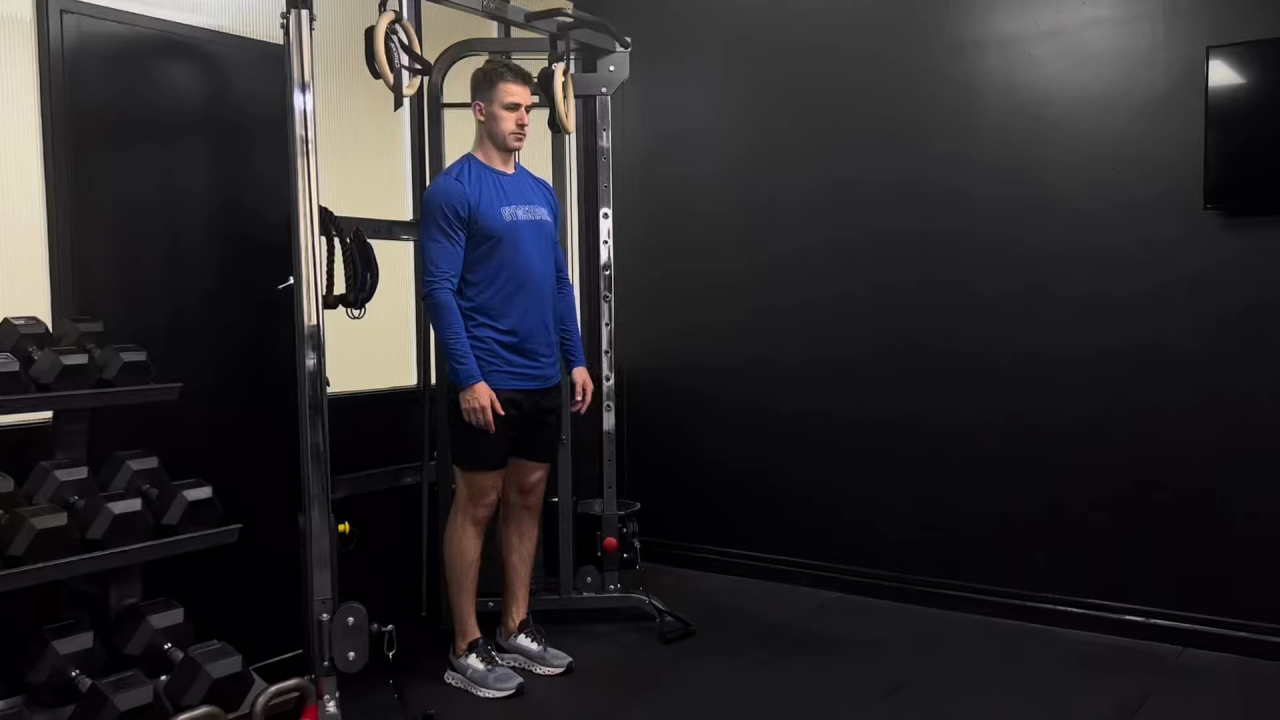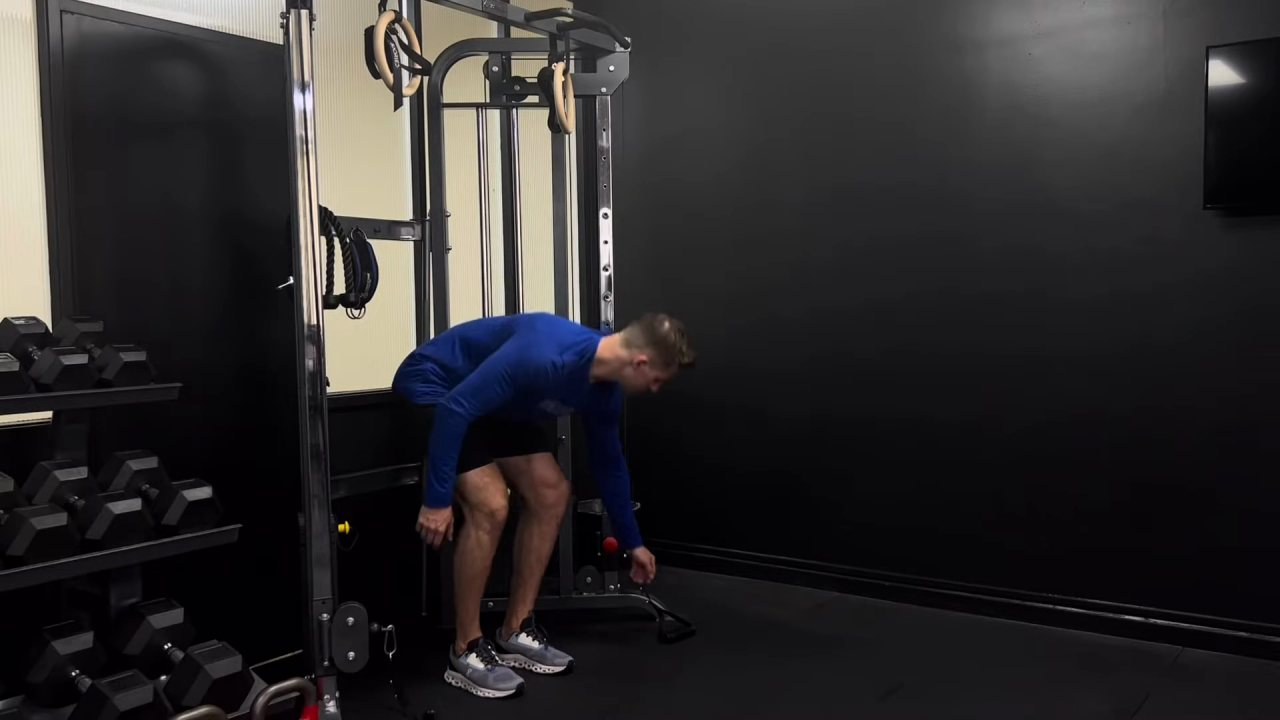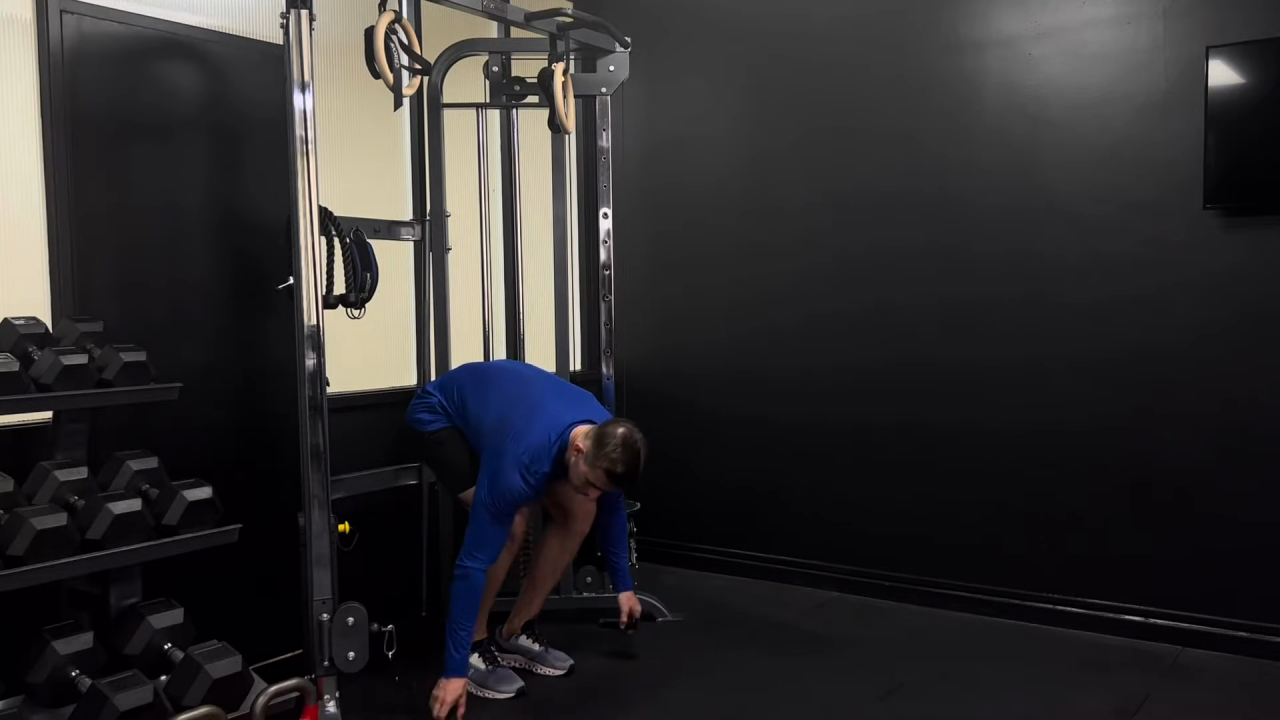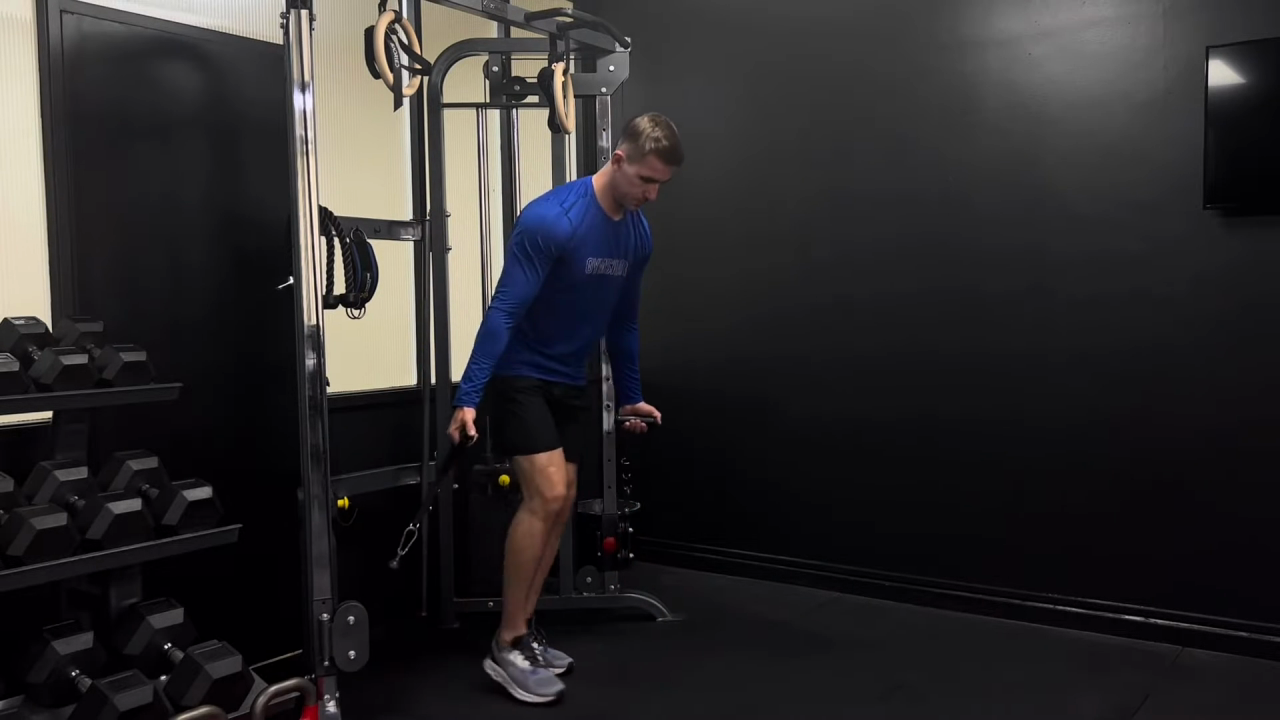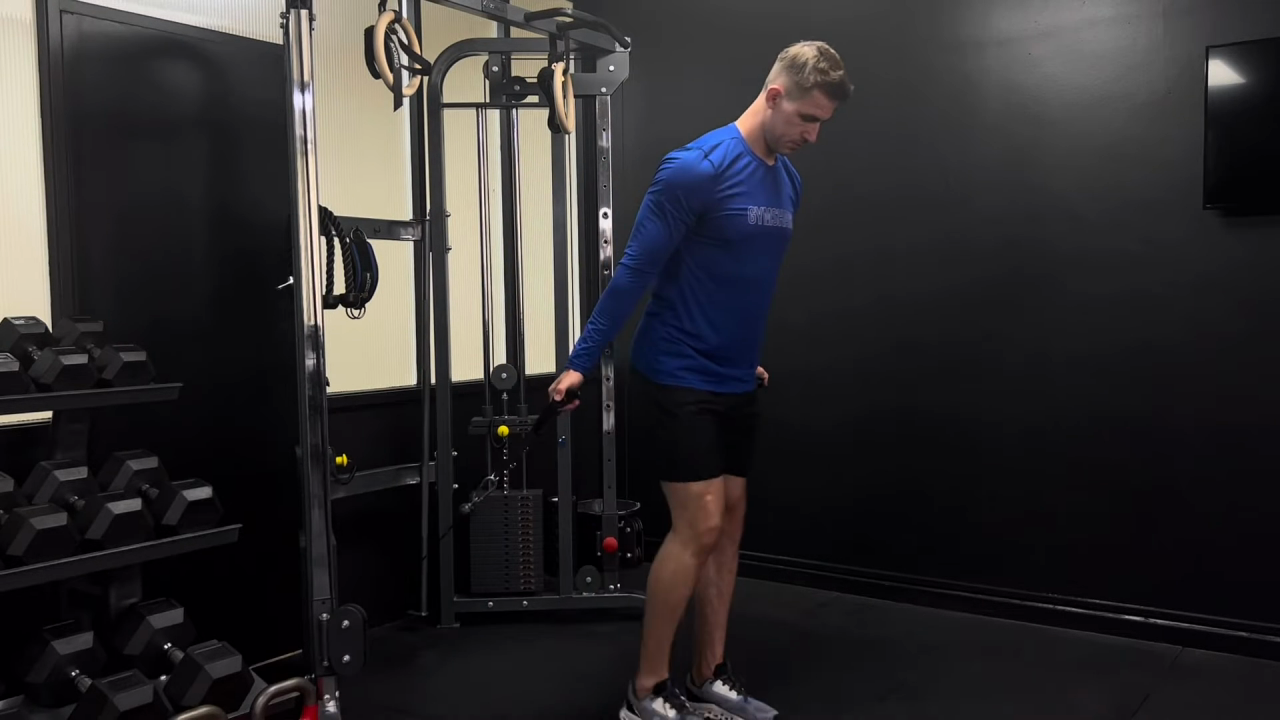
dt=1s
person 1, frame 1
left shoulder: (541, 193)
right shoulder: (453, 191)
right elbow: (439, 291)
left wrist: (576, 360)
right wrist: (469, 379)
left hip: (543, 381)
right hip: (489, 383)
left knee: (528, 499)
right knee: (477, 505)
left ankle: (516, 631)
right ankle: (466, 649)
person 1, frame 2
left shoulder: (603, 388)
right shoulder: (544, 358)
left elbow: (610, 466)
right elbow: (455, 409)
left wrist: (633, 542)
right wrist: (437, 500)
right hip: (435, 387)
left knee: (551, 493)
right knee: (490, 505)
left ankle: (515, 631)
right ankle: (466, 649)
person 1, frame 3
left shoulder: (604, 442)
right shoulder: (519, 467)
left elbow: (610, 511)
right elbow: (472, 564)
left wrist: (623, 585)
right wrist: (455, 672)
left hip: (501, 405)
right hip: (442, 414)
left knee: (579, 512)
right knee: (513, 522)
left ankle: (516, 633)
right ankle: (474, 650)
person 1, frame 4
left shoulder: (637, 234)
right shoulder: (550, 220)
left elbow: (624, 321)
right elbow: (504, 312)
left wrist: (631, 395)
right wrist: (468, 398)
left hip: (570, 380)
right hip: (519, 374)
left knee: (557, 503)
right knee: (548, 496)
left ankle: (515, 633)
right ankle: (512, 647)
person 1, frame 5
left shoulder: (787, 181)
right shoulder: (696, 169)
right elbow: (636, 270)
right wrist: (581, 361)
left hip: (735, 383)
right hip: (675, 381)
left knee: (727, 525)
right knee: (697, 528)
